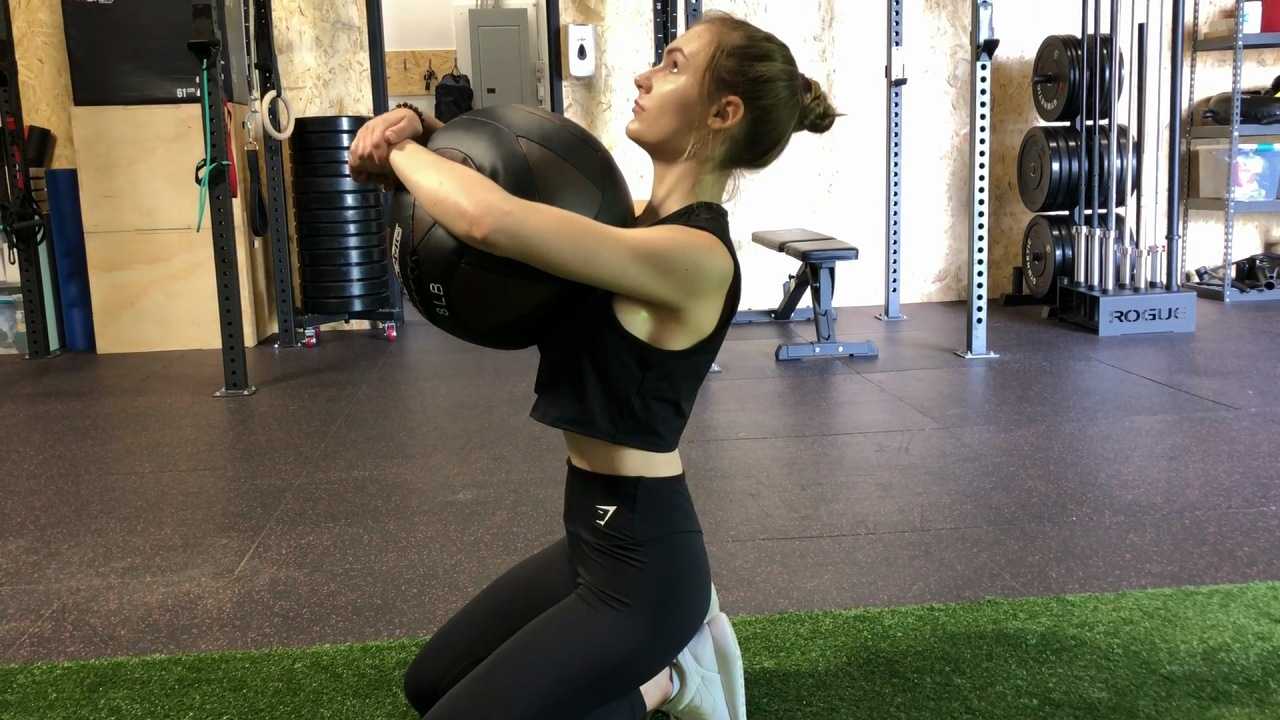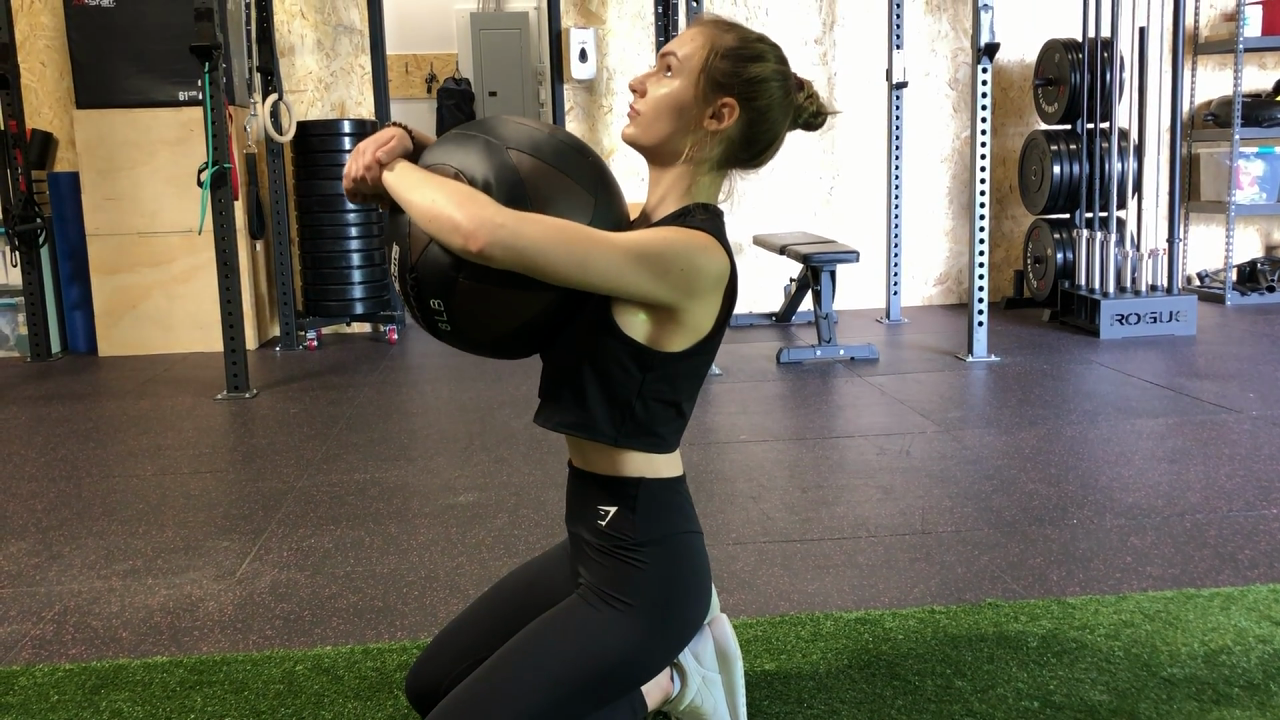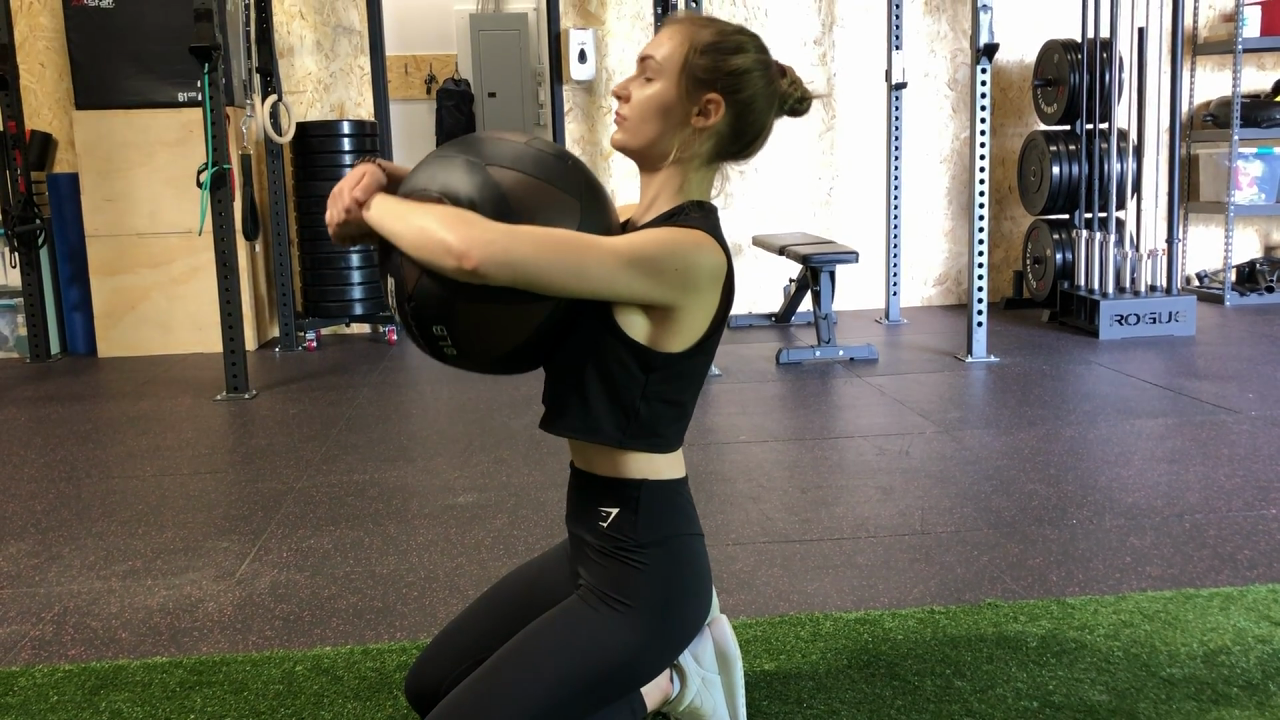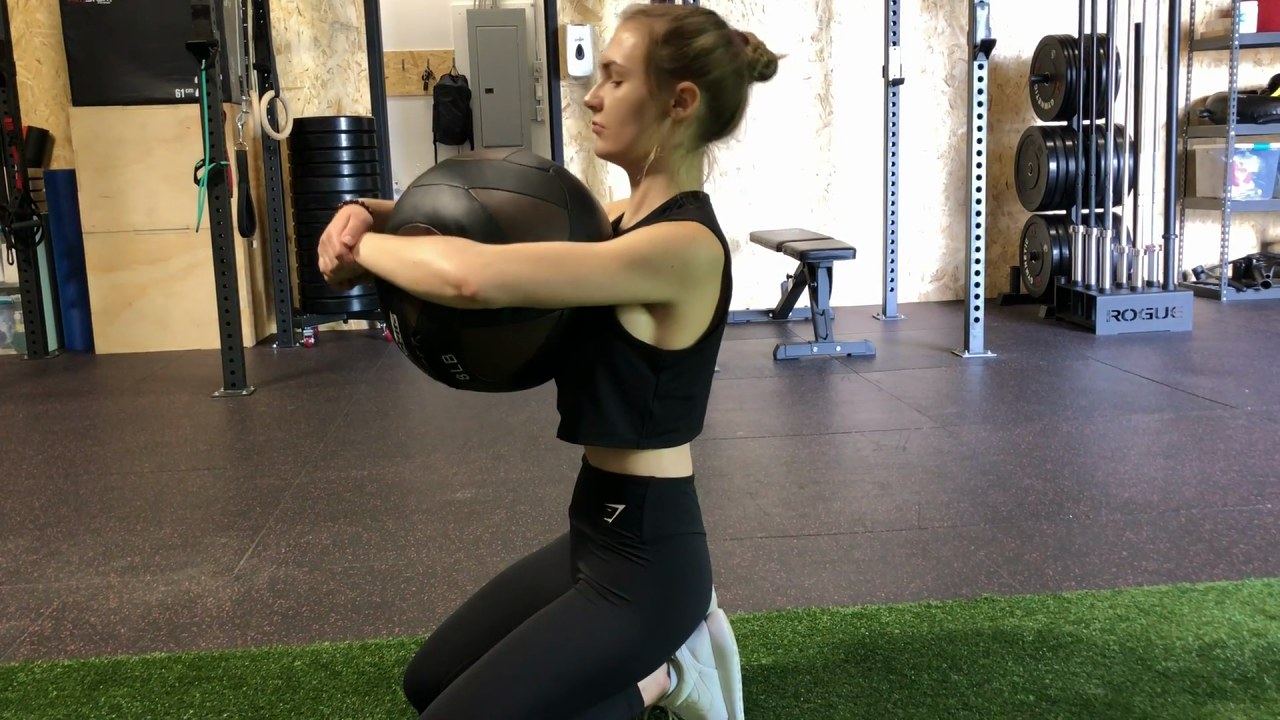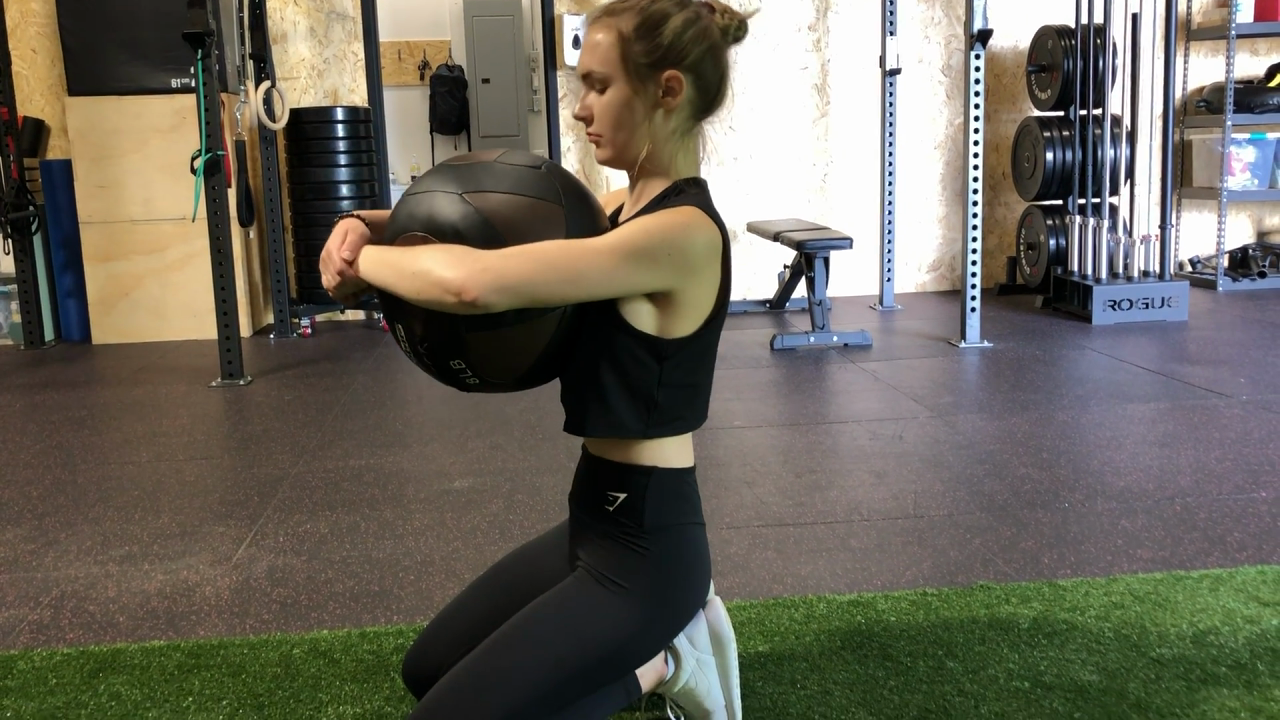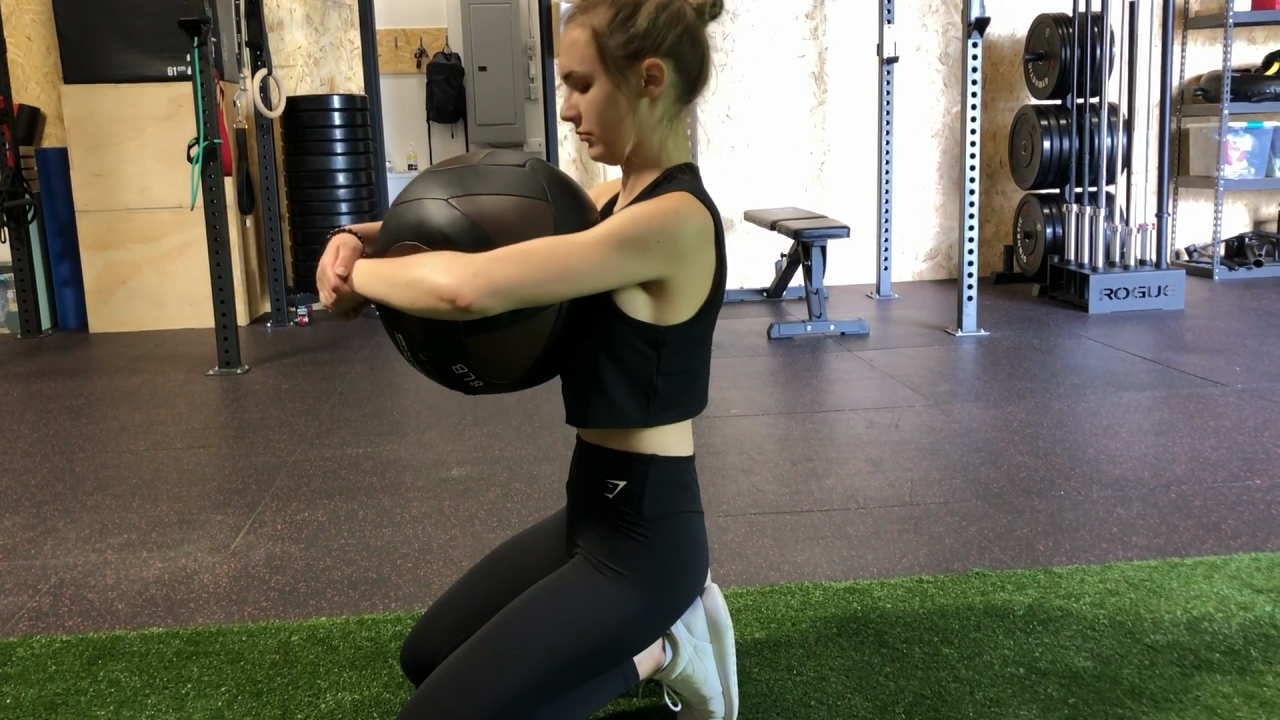
dt=0.3s
person 1, frame 1
left shoulder: (693, 254)
right shoulder: (650, 219)
left elbow: (490, 220)
right elbow: (514, 182)
left wrist: (397, 153)
right wrist: (416, 125)
left hip: (641, 562)
right hip: (602, 535)
right ankle: (659, 659)
person 1, frame 2
left shoulder: (691, 254)
right shoulder: (648, 224)
left elbow: (483, 232)
right elbow: (509, 196)
left wrist: (390, 171)
right wrist: (409, 143)
left hip: (641, 562)
right hip: (603, 536)
right ankle: (661, 660)
person 1, frame 3
left shoulder: (687, 252)
right shoulder: (642, 222)
left elbow: (475, 251)
right elbow: (496, 211)
left wrist: (373, 208)
right wrist: (386, 178)
left hip: (643, 563)
right hip: (603, 537)
right ankle: (662, 661)
person 1, frame 4
left shoulder: (684, 245)
right shoulder: (631, 218)
left elbow: (473, 277)
left wrist: (364, 248)
right wrist: (368, 213)
left hip: (646, 558)
right hip: (602, 531)
right ankle: (658, 655)
person 1, frame 5
left shoulder: (682, 232)
right shoulder: (629, 207)
left elbow: (474, 282)
left wrist: (364, 261)
right wrist: (368, 224)
left hip: (644, 545)
right hip: (600, 518)
left ankle: (658, 663)
right ankle: (655, 644)
person 1, frame 6
left shoulder: (674, 219)
right shoulder: (625, 197)
left elbow: (468, 288)
left wrist: (361, 275)
right wrist: (362, 238)
left hip: (642, 534)
right hip: (596, 507)
right knee: (424, 657)
left ankle: (654, 648)
right ankle: (651, 631)
